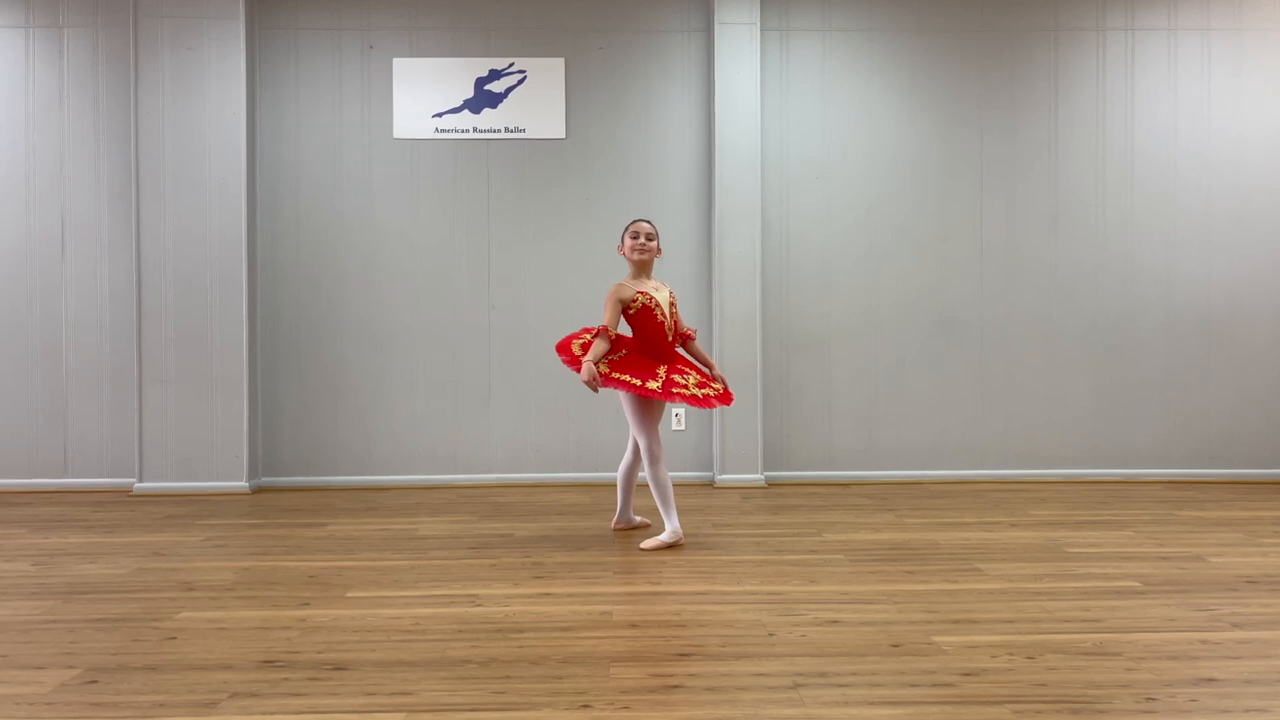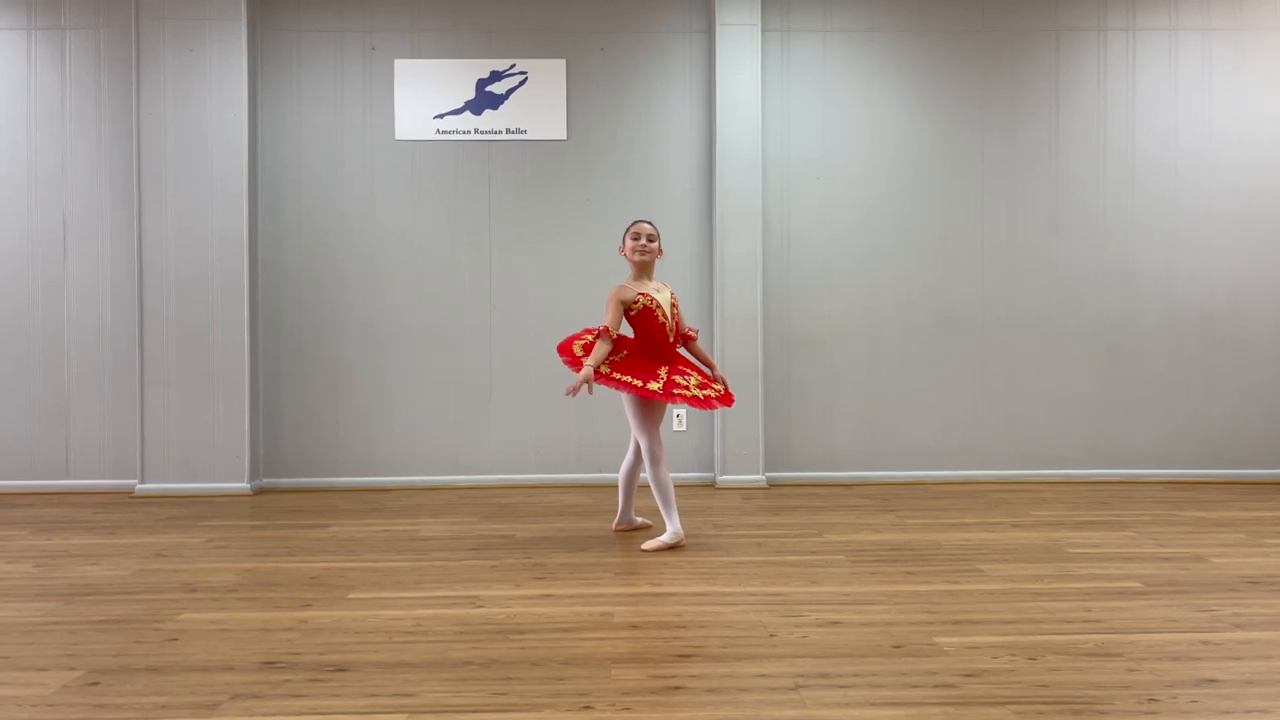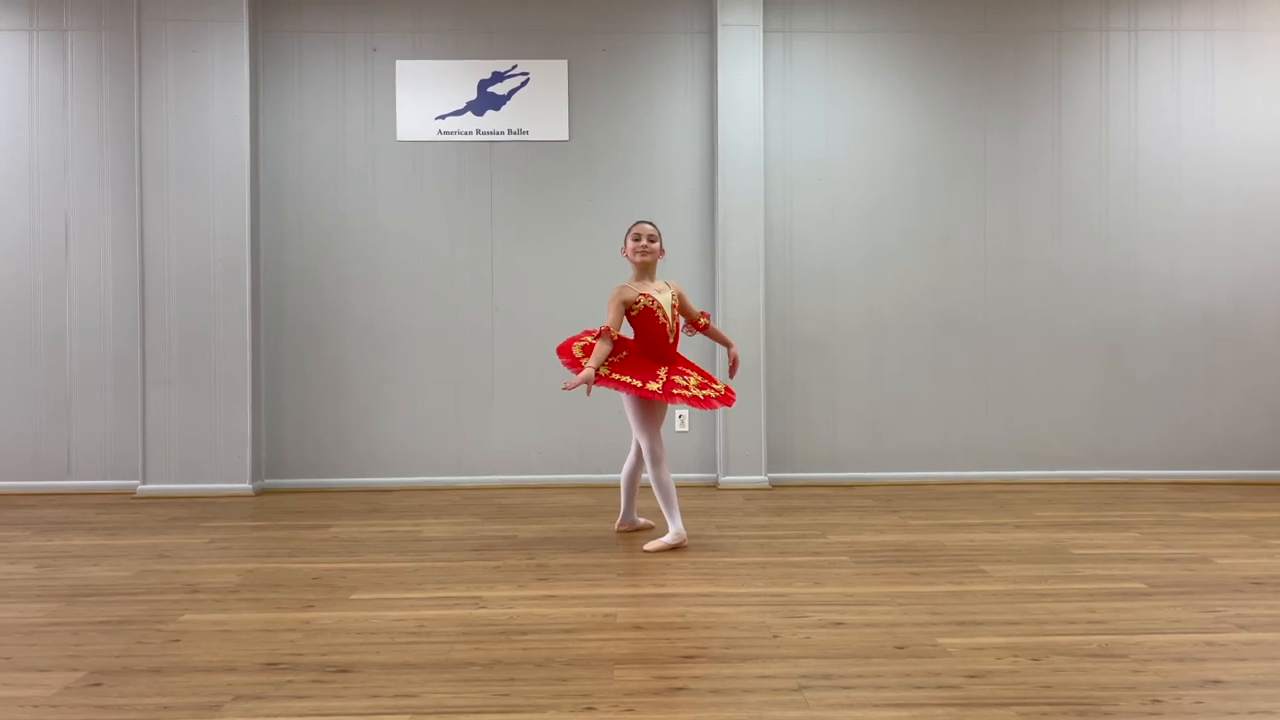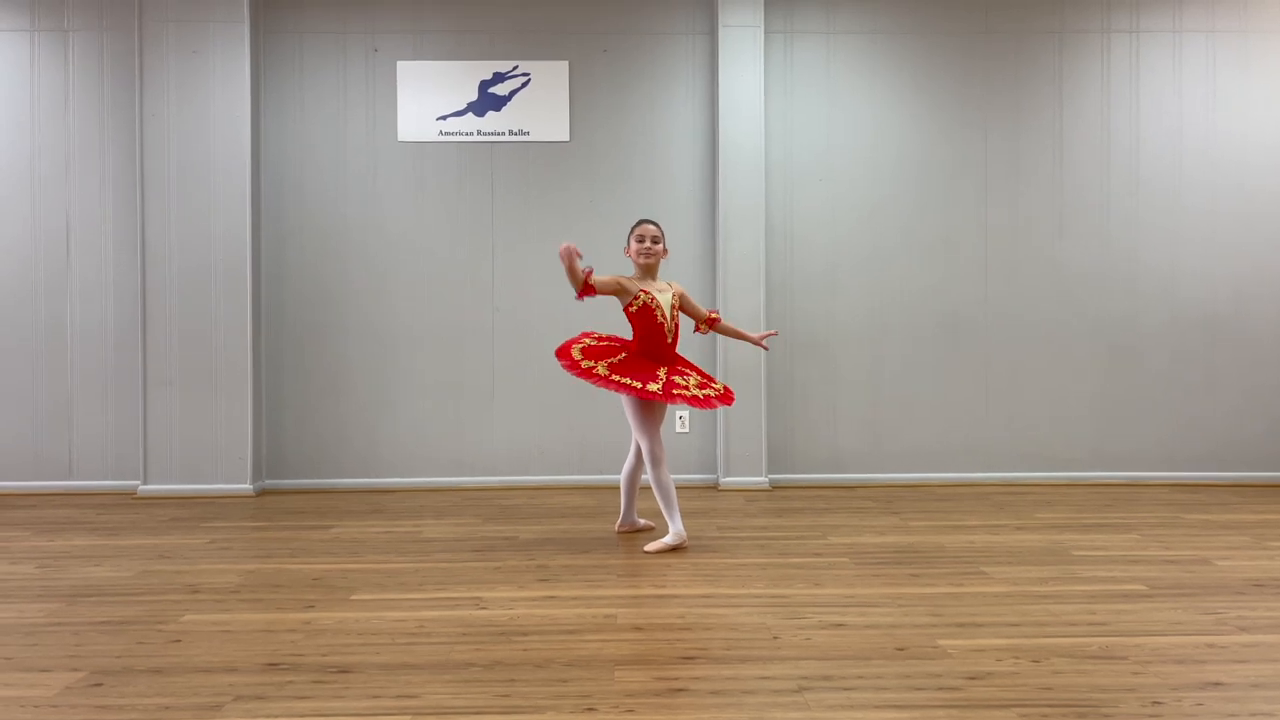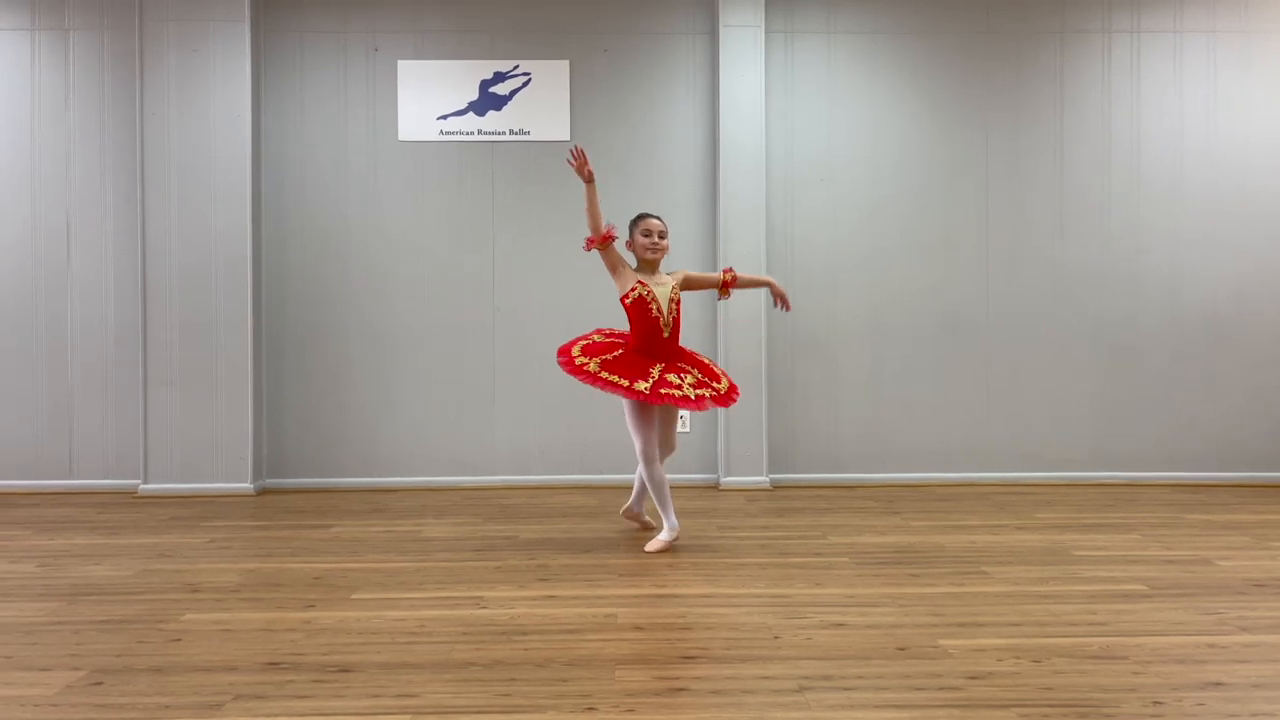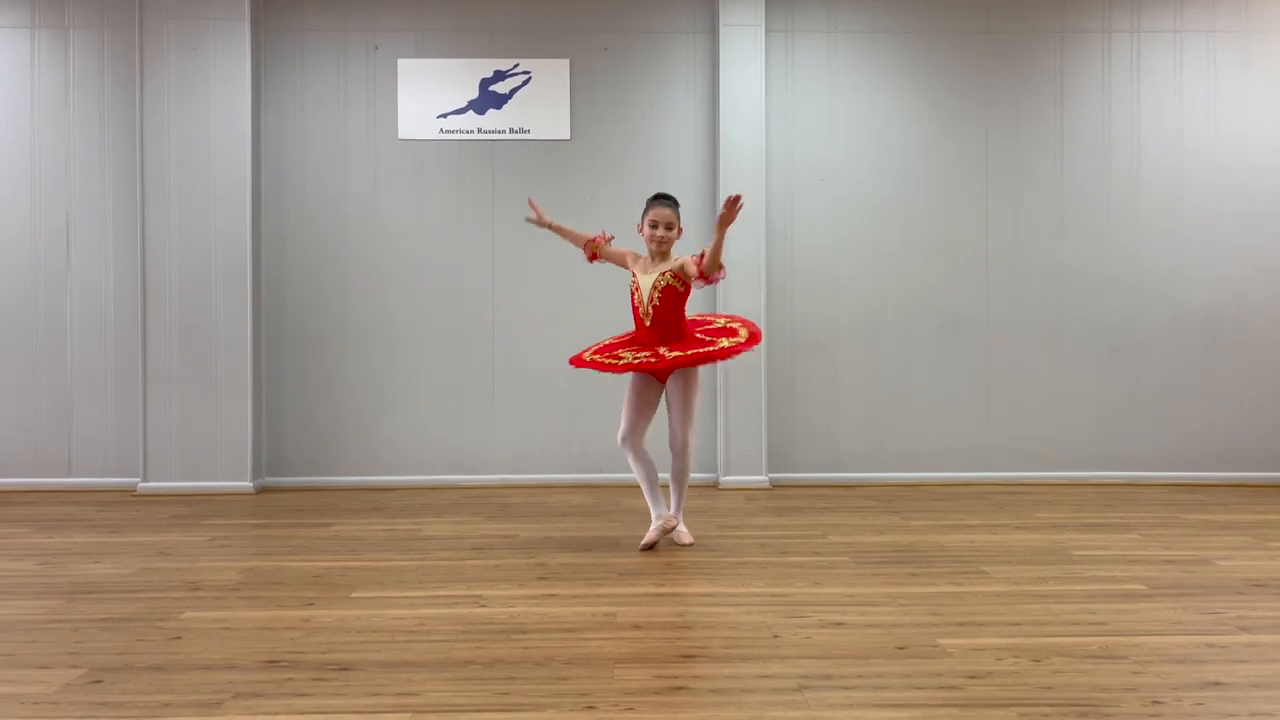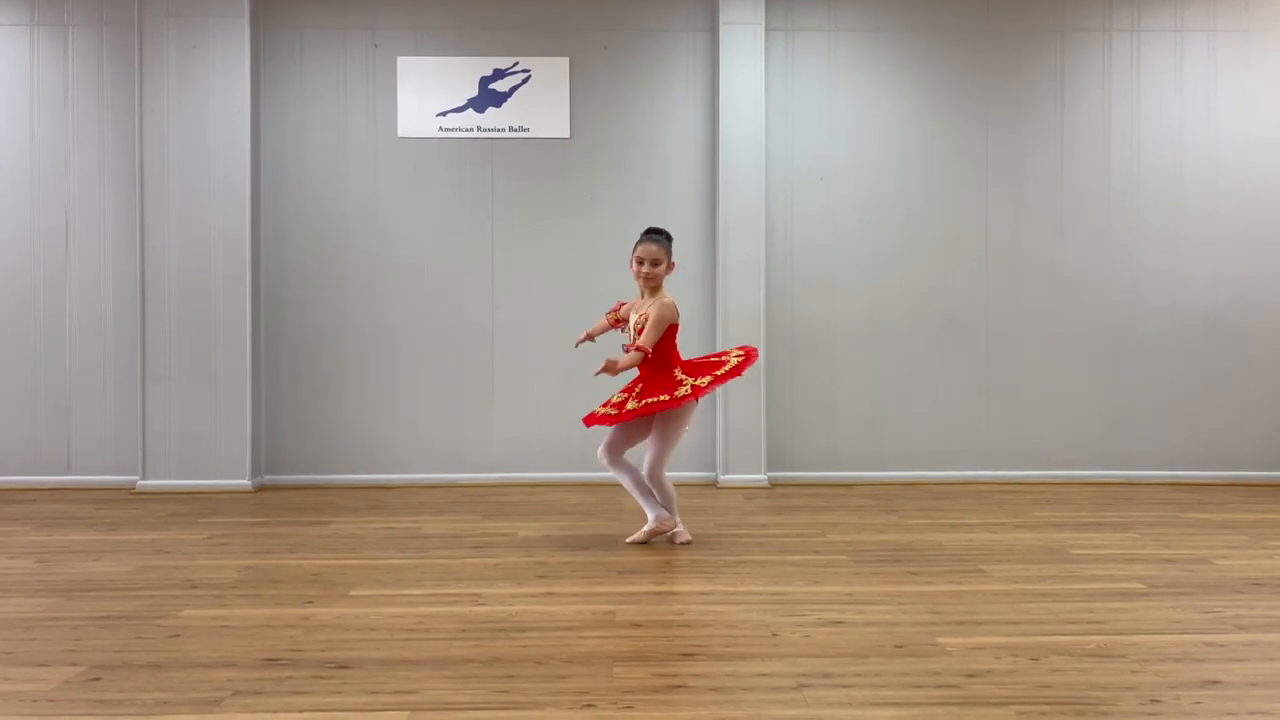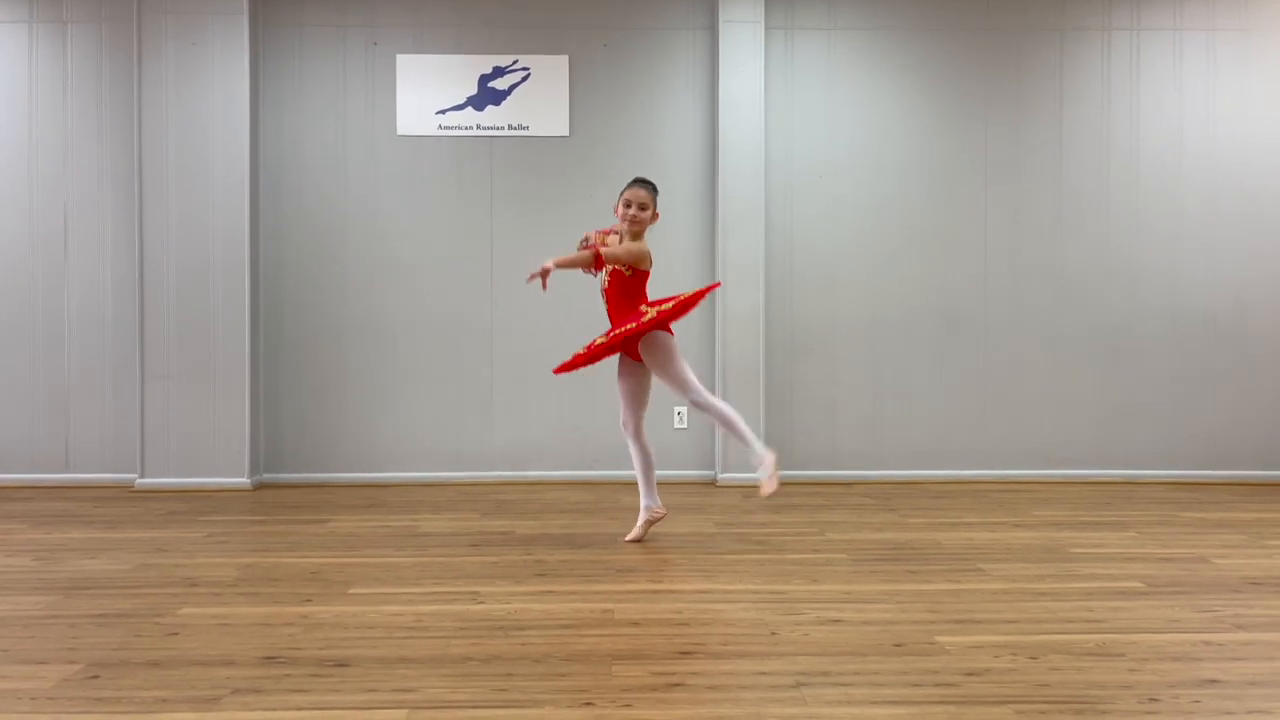
dt=0.3s
person 1, frame 1
left shoulder: (667, 290)
right shoulder: (620, 291)
left elbow: (684, 335)
right elbow: (605, 335)
left wrist: (711, 366)
right wrist: (588, 362)
left hip: (662, 371)
right hip: (634, 371)
left knee: (639, 447)
right knee: (652, 450)
left ankle: (624, 514)
right ankle: (672, 527)
person 1, frame 2
left shoulder: (668, 290)
right shoulder: (621, 293)
left elbow: (685, 335)
right elbow: (607, 336)
left wrist: (712, 367)
right wrist: (588, 367)
left hip: (664, 373)
right hip: (636, 371)
left knee: (640, 448)
right knee: (653, 451)
left ankle: (625, 515)
right ankle: (673, 528)
person 1, frame 3
left shoulder: (673, 289)
right shoulder: (623, 293)
left elbow: (698, 321)
right elbow: (608, 337)
left wrist: (729, 345)
right wrist: (590, 369)
left hip: (664, 372)
right hip: (636, 371)
left knee: (643, 448)
right knee: (654, 450)
left ankle: (628, 516)
right ankle: (676, 529)
person 1, frame 4
left shoulder: (675, 290)
right shoulder: (624, 286)
left elbow: (708, 320)
right elbow: (582, 283)
left wrist: (749, 336)
right wrist: (569, 260)
left hip: (664, 372)
right hip: (636, 371)
left knee: (642, 450)
right knee: (654, 451)
left ankle: (627, 518)
right ankle: (677, 530)
person 1, frame 5
left shoulder: (678, 280)
right shoulder: (622, 274)
left elbow: (725, 280)
right elbow: (598, 231)
left wrist: (767, 281)
right wrist: (588, 181)
left hip: (671, 368)
right hip: (635, 369)
left knee: (664, 447)
right knee: (647, 451)
left ankle: (635, 505)
right ankle: (670, 526)
person 1, frame 6
left shoulder: (683, 264)
right shoulder: (633, 261)
left elbow: (709, 272)
right elbow: (593, 246)
left wrist: (721, 231)
right wrist: (549, 223)
left hip: (684, 354)
right hip: (645, 357)
left knee: (681, 443)
right knee: (630, 438)
left ankle: (676, 518)
right ankle: (660, 516)
person 1, frame 7
left shoulder: (665, 306)
right shoulder: (637, 303)
left elbow: (642, 351)
right elbow: (615, 317)
left wrist: (620, 365)
right wrist: (590, 333)
left hip: (677, 389)
right hip: (650, 391)
left knee: (652, 470)
right knee: (609, 453)
left ankle: (674, 521)
right ankle: (659, 518)
person 1, frame 8
left shoulder: (638, 252)
right shoulder: (614, 237)
left elbow: (595, 254)
right elbow: (594, 240)
left wrist: (554, 264)
left hip: (648, 332)
right hip: (627, 342)
left knee: (699, 398)
right knee: (631, 428)
left ankle: (761, 456)
right ankle: (650, 507)
